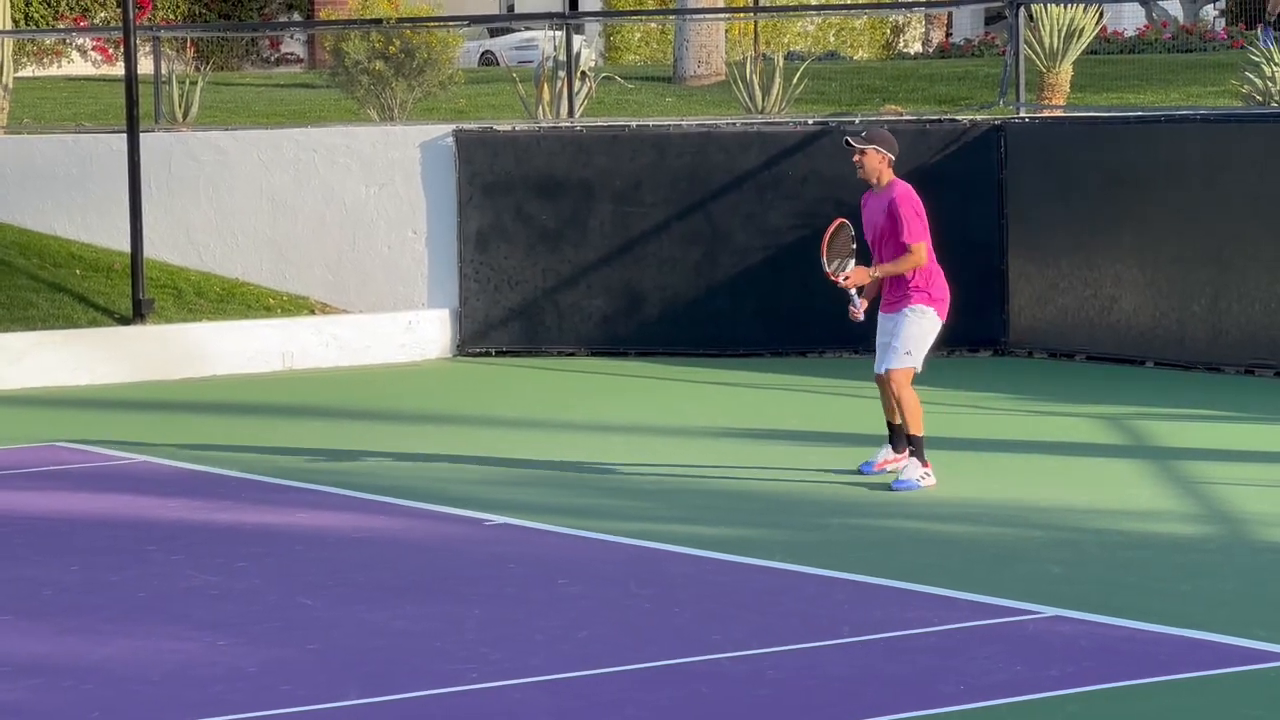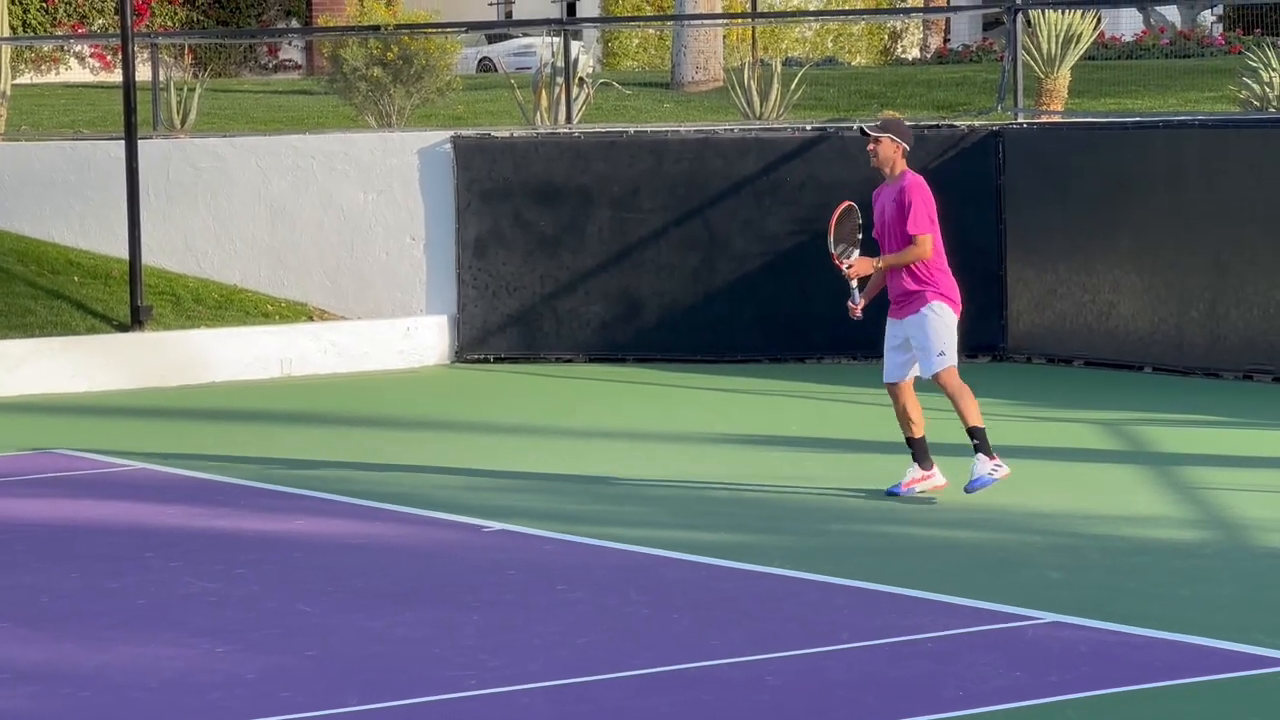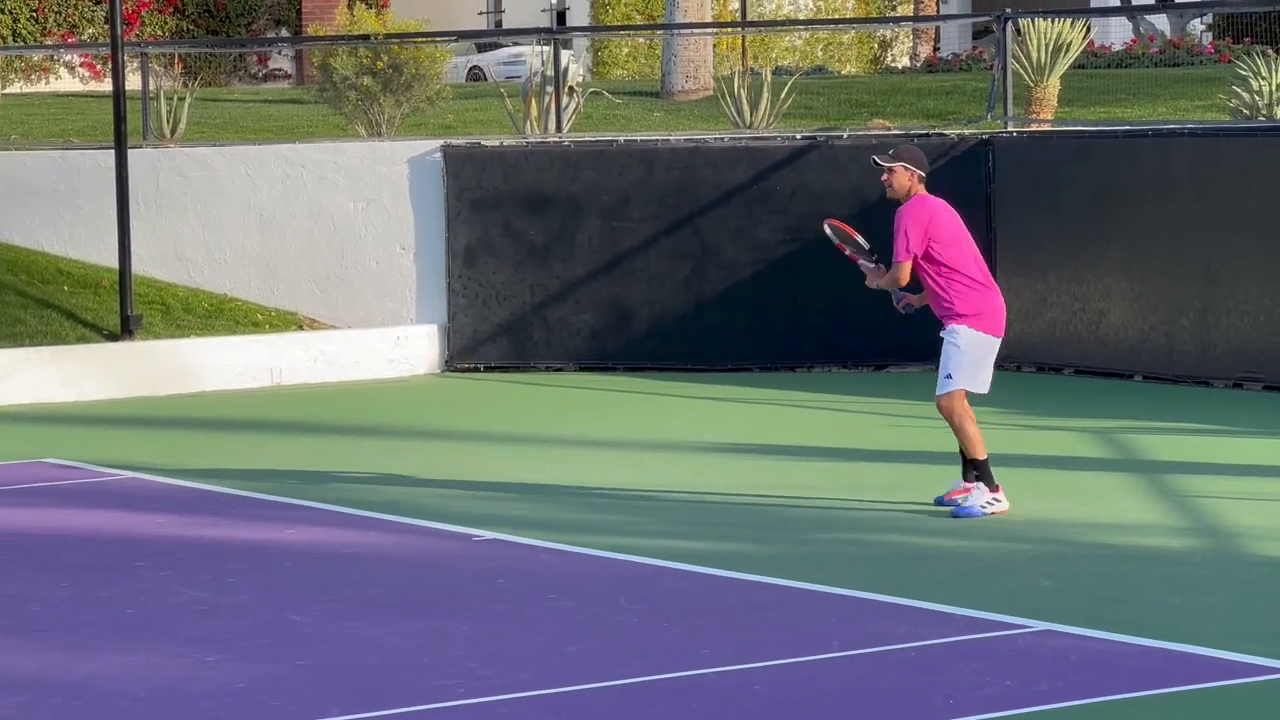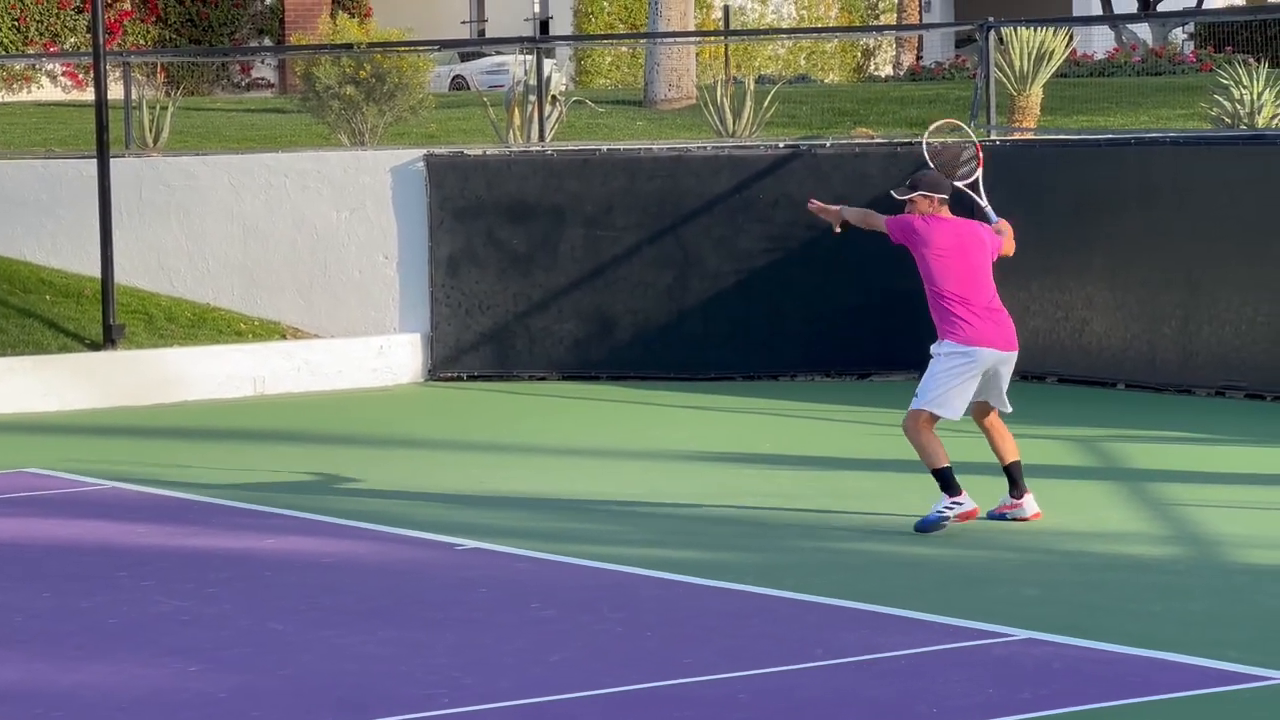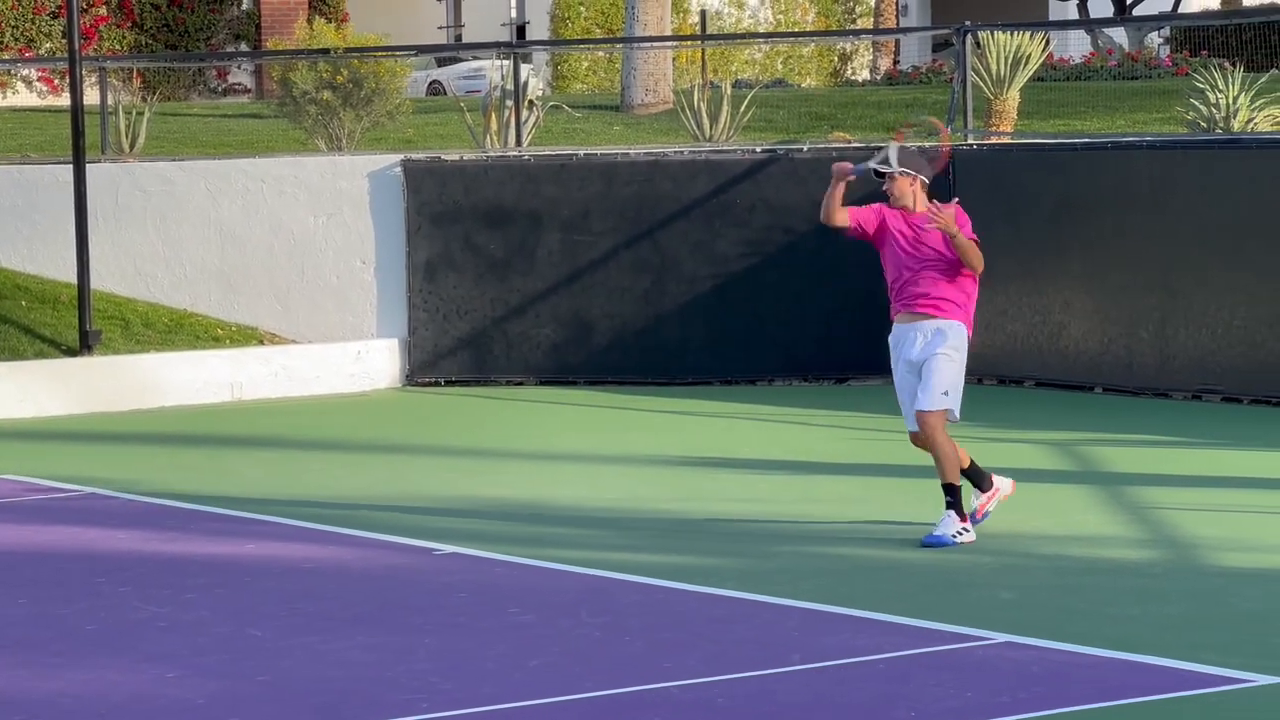
dt=0.5s
person 1, frame 1
left shoulder: (902, 197)
right shoulder: (868, 201)
left elbow: (919, 256)
left wrist: (870, 273)
right wrist: (864, 298)
left hip: (922, 301)
right hip: (892, 303)
left knee: (897, 378)
right knee: (883, 379)
left ankle: (920, 465)
right ankle: (897, 450)
person 1, frame 2
left shoulder: (912, 187)
right shoulder: (880, 194)
left elbow: (923, 250)
left wrist: (873, 265)
right wrist: (864, 296)
left hip: (933, 299)
right hip: (902, 306)
left knee: (946, 377)
right knee: (897, 387)
left ankle: (987, 458)
right ankle: (924, 469)
person 1, frame 3
left shoulder: (910, 213)
right shoulder: (934, 208)
left elbow: (899, 276)
left wrist: (877, 278)
right wrist: (921, 298)
left hip: (971, 318)
right hip: (973, 314)
left knee: (949, 402)
right knee: (952, 400)
left ankle: (990, 491)
right ankle: (970, 481)
person 1, frame 4
left shoulder: (916, 226)
right shoulder: (979, 231)
left elbow: (868, 219)
right elbow: (1007, 246)
left wrist: (836, 211)
right wrist: (1003, 227)
left hip: (964, 345)
right hip: (1004, 343)
left knee: (916, 423)
right knee: (986, 414)
left ankle: (954, 498)
right ankle: (1020, 498)
person 1, frame 5
left shoulder: (953, 215)
right shoulder: (881, 218)
left elbow: (976, 267)
right elbow: (831, 218)
left wrist: (949, 229)
right wrist: (838, 181)
left hip: (945, 329)
right hip: (904, 334)
left knee: (930, 421)
right knee: (920, 435)
left ankle: (957, 518)
right ankle: (987, 485)
